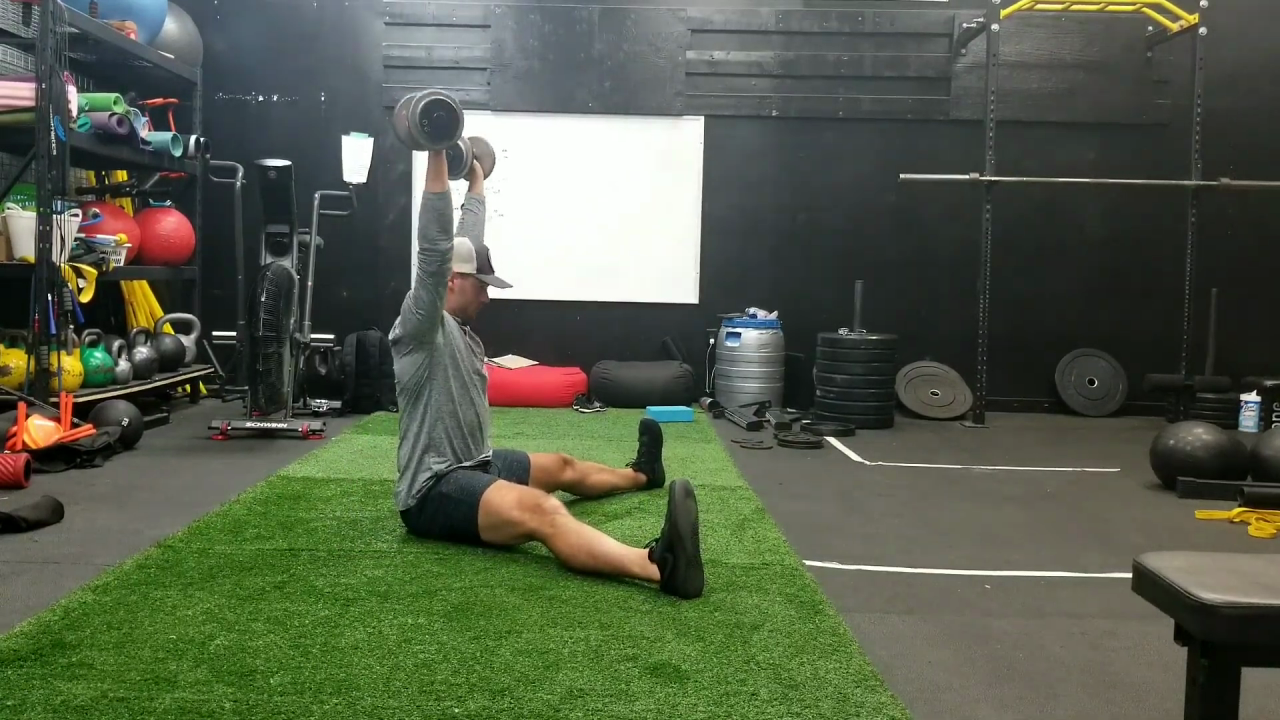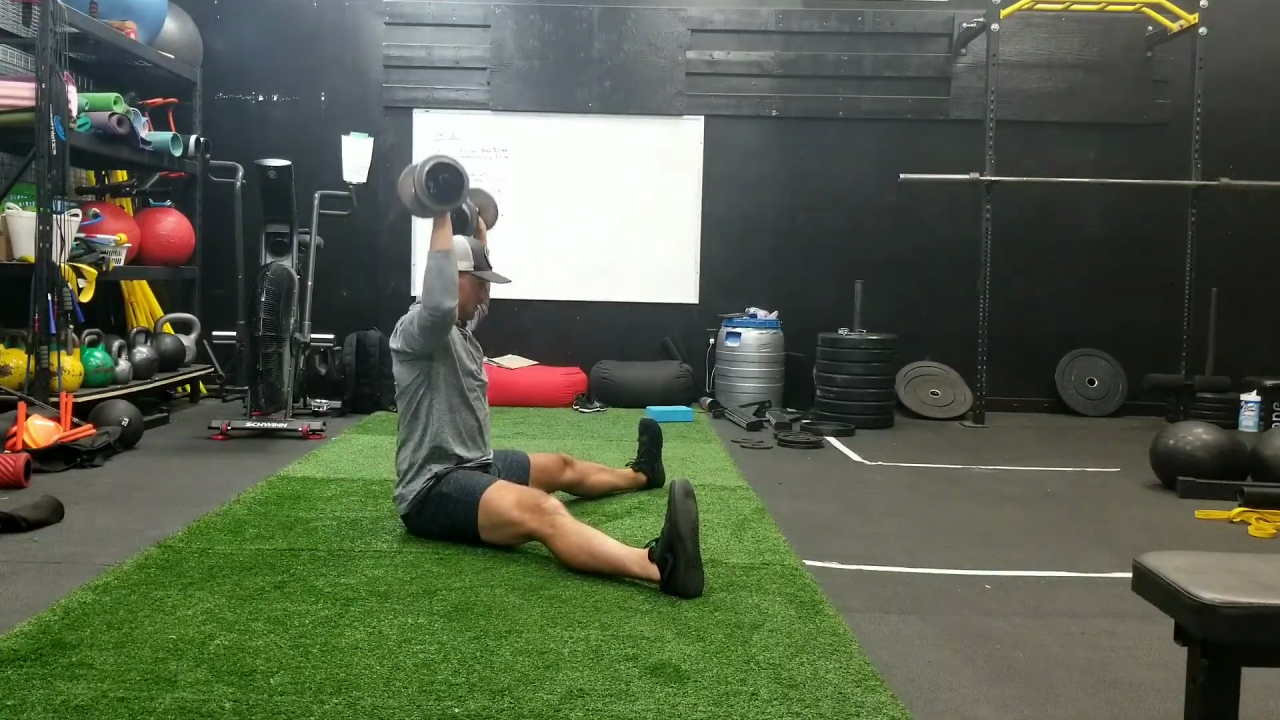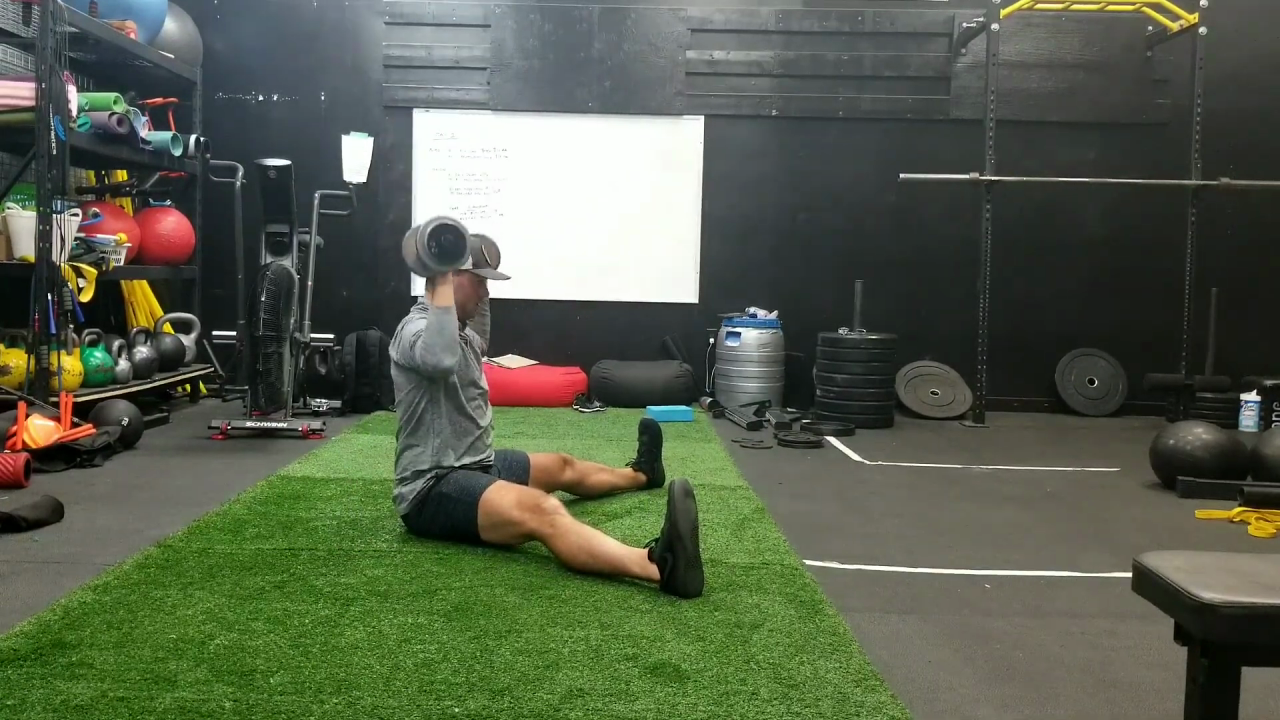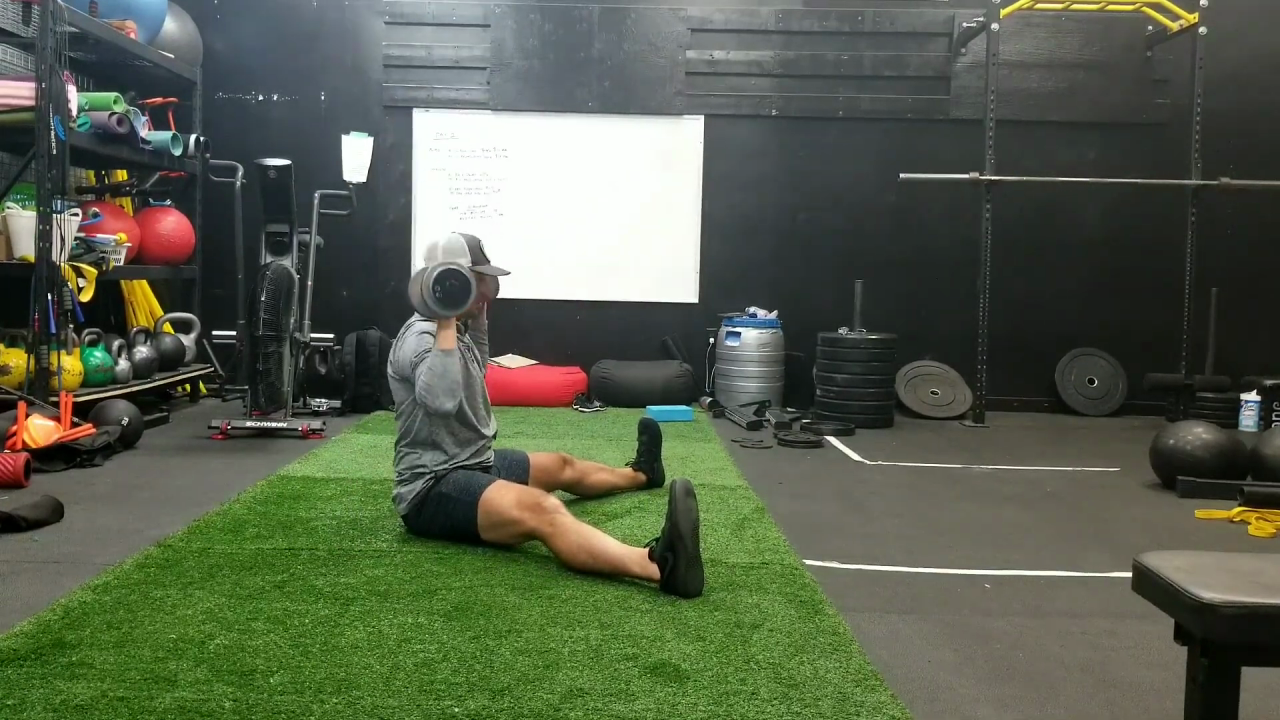
dt=0.3s
person 1, frame 1
left shoulder: (452, 323)
right shoulder: (421, 327)
left elbow: (465, 243)
right elbow: (435, 250)
left wrist: (476, 181)
right wrist: (436, 155)
left hip: (473, 466)
right hip: (435, 490)
left knee: (562, 467)
right knee: (540, 512)
left ankle: (641, 474)
right ankle: (660, 566)
person 1, frame 2
left shoulder: (452, 323)
right shoulder: (417, 323)
left elbow: (469, 301)
right elbow: (441, 304)
left wrist: (476, 229)
right wrist: (441, 220)
left hip: (473, 463)
right hip: (433, 487)
left knee: (562, 467)
right knee: (540, 511)
left ankle: (641, 474)
right ankle: (660, 567)
person 1, frame 3
left shoulder: (455, 327)
right shoulder: (418, 330)
left elbow: (477, 343)
right elbow: (442, 361)
right wrist: (443, 277)
left hip: (473, 464)
right hip: (433, 489)
left knee: (561, 467)
right knee: (540, 511)
left ankle: (640, 474)
right ankle: (658, 565)
person 1, frame 4
left shoulder: (447, 327)
right shoulder: (421, 339)
right elbow: (443, 400)
left wrist: (477, 313)
right wrist: (446, 323)
right hip: (432, 489)
left knee: (562, 466)
right knee: (541, 511)
left ankle: (641, 474)
right ankle: (659, 565)
